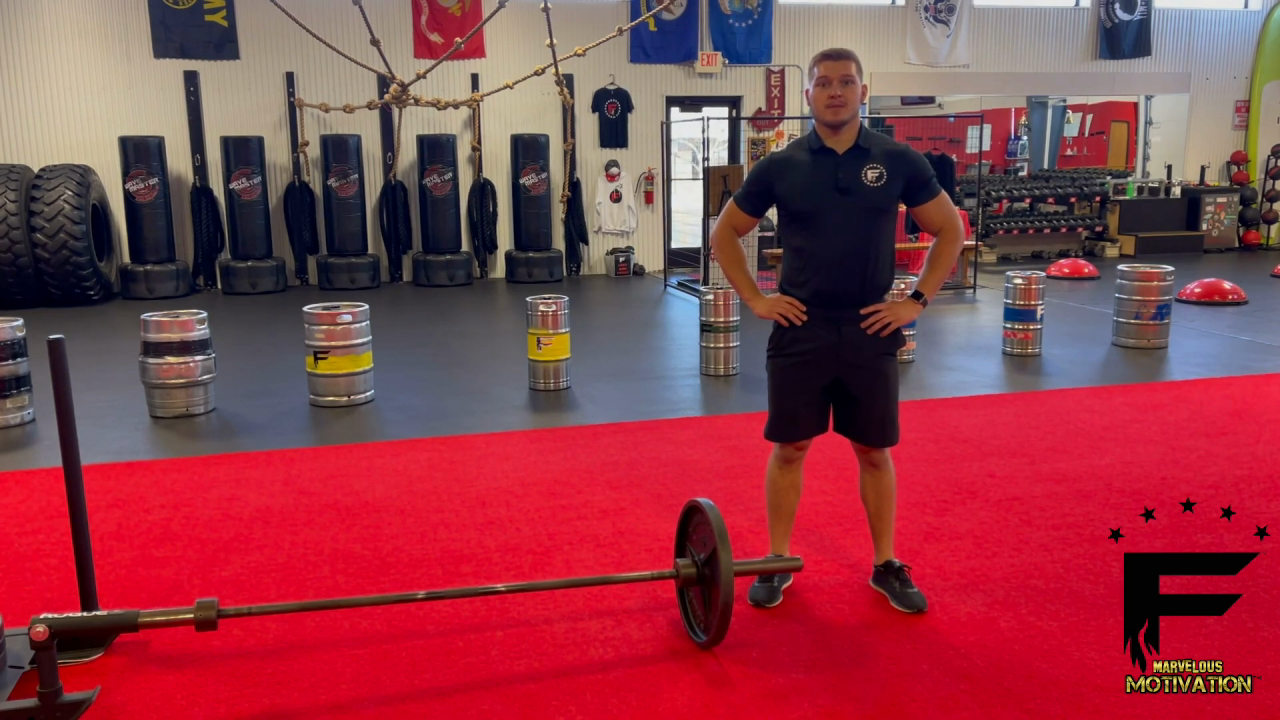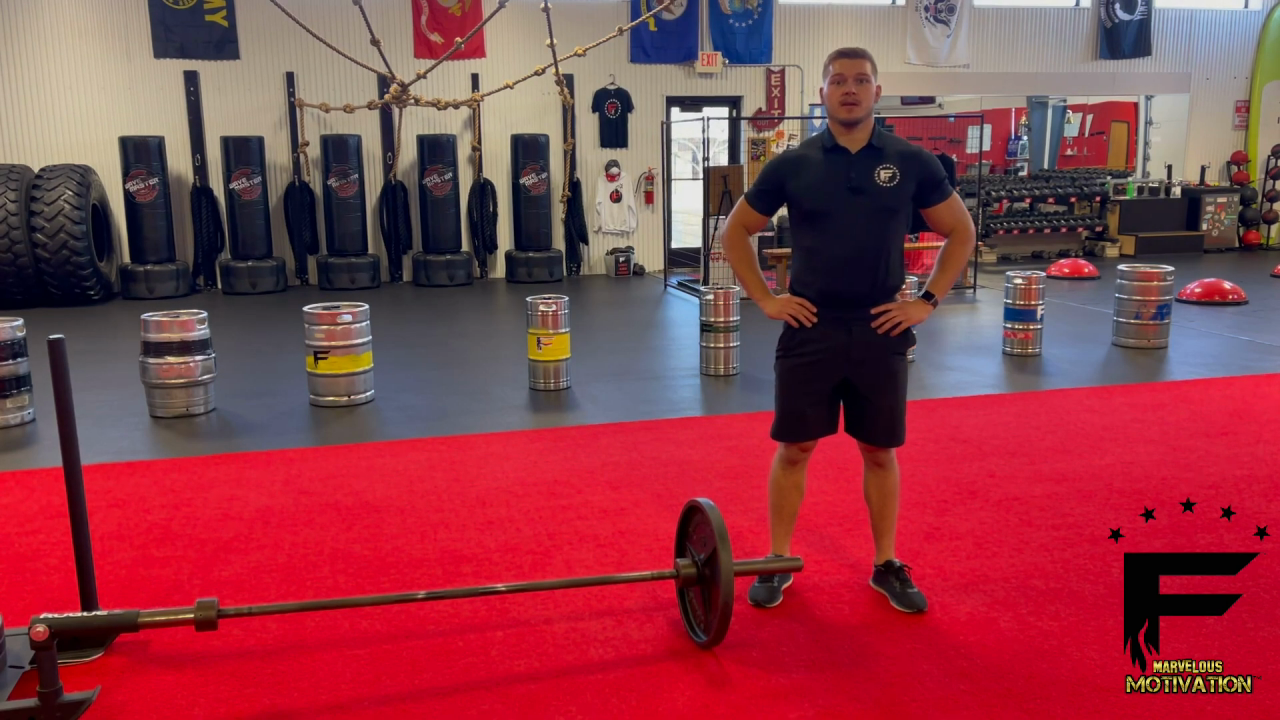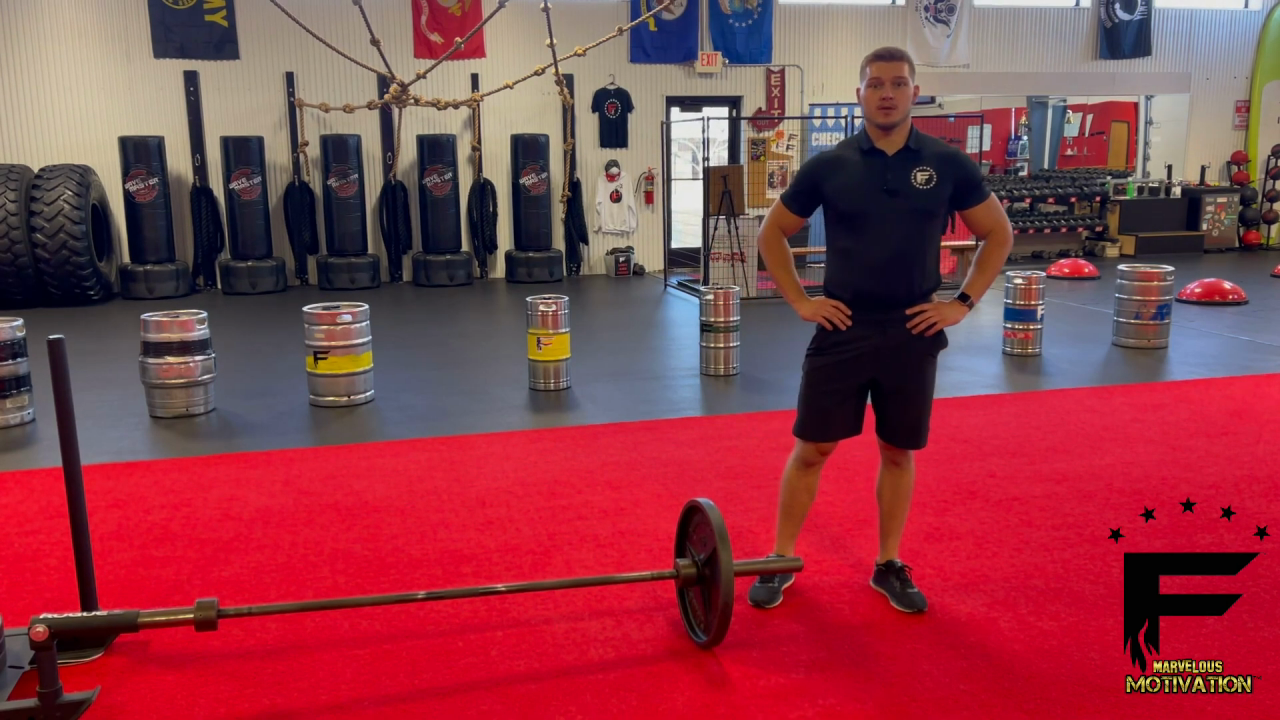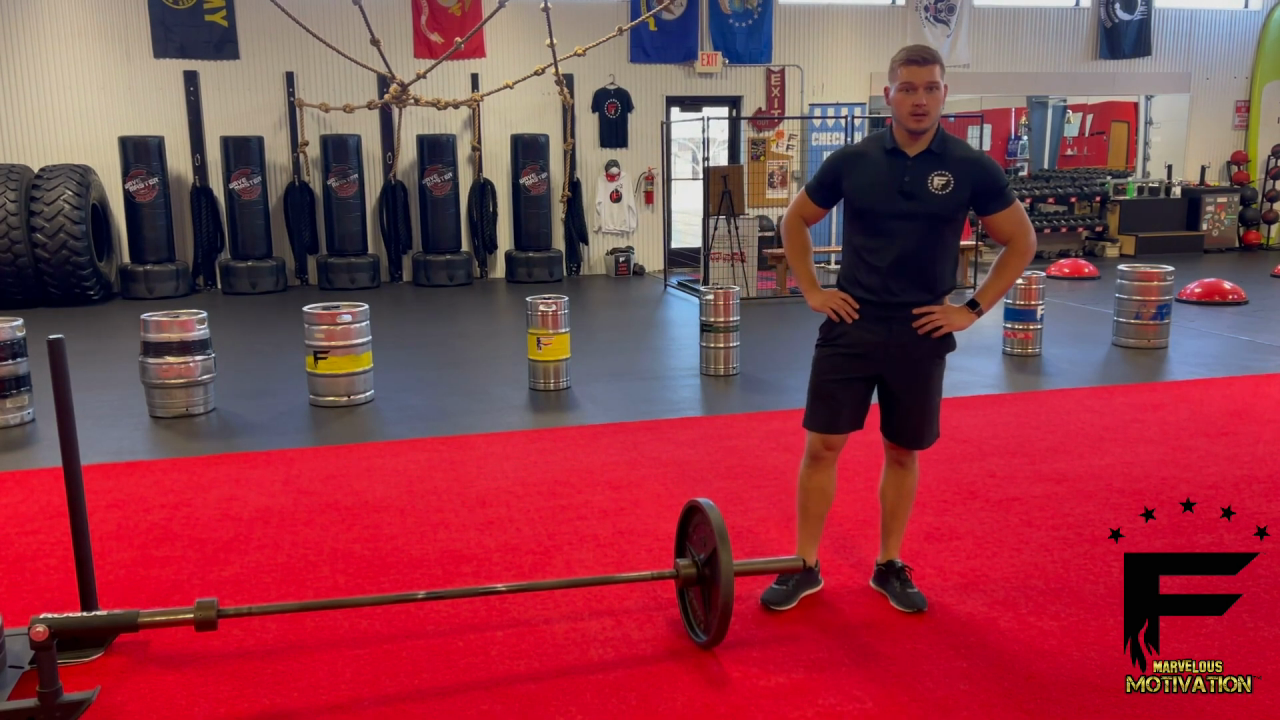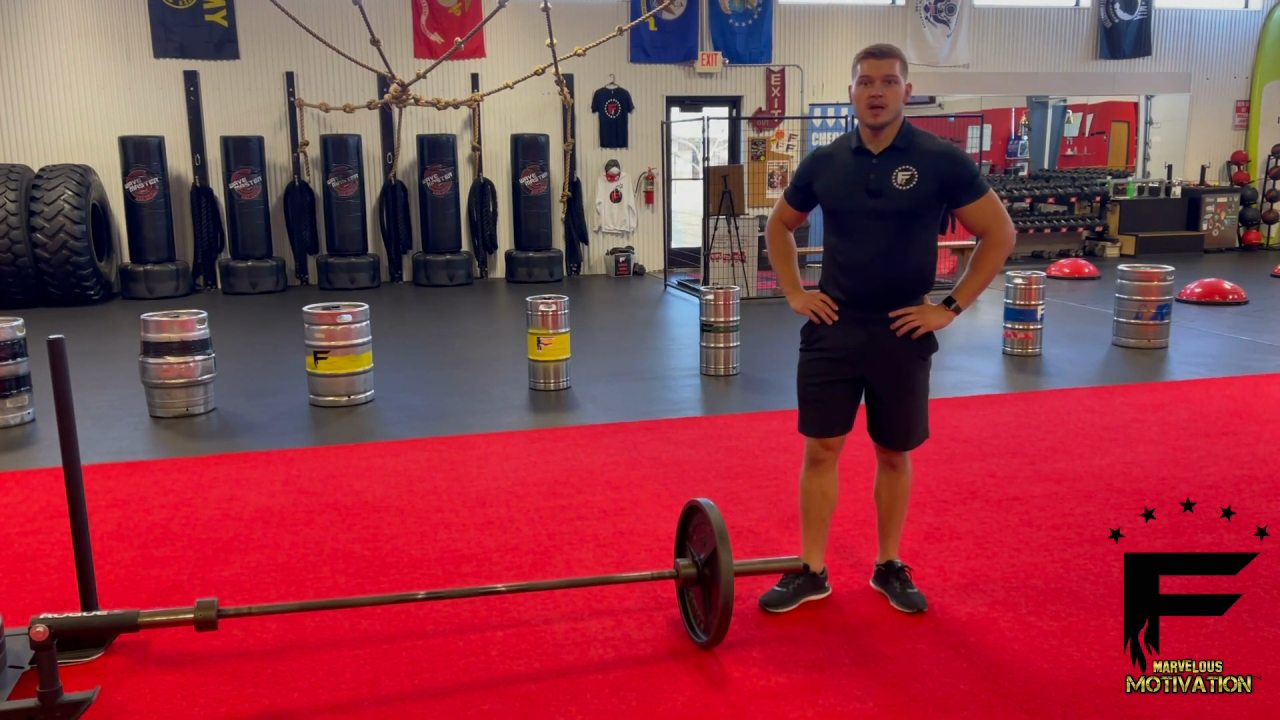
dt=0.5s
person 1, frame 1
left shoulder: (899, 161)
right shoulder: (780, 166)
left elbow: (950, 231)
right elbow: (725, 233)
left wrist: (918, 300)
right wrist: (754, 299)
left hip: (870, 331)
right hip: (800, 331)
left knee: (875, 451)
right knee: (789, 448)
left ankle: (886, 565)
right ankle: (777, 562)
person 1, frame 2
left shoulder: (911, 162)
right shoulder: (792, 165)
left elbow: (960, 232)
right elbow: (736, 232)
left wrist: (927, 300)
right wrist: (764, 298)
left hip: (880, 331)
right hip: (809, 331)
left knee: (880, 451)
right knee: (794, 448)
left ankle: (887, 564)
right ankle: (778, 562)
person 1, frame 3
left shoulder: (948, 163)
right shoulder: (829, 165)
left elbow: (998, 233)
right elbow: (772, 233)
left wrist: (962, 302)
right wrist: (800, 301)
left hip: (912, 334)
right hip: (842, 332)
left knee: (899, 452)
right knee: (812, 449)
left ankle: (888, 564)
right ankle: (782, 559)
person 1, frame 4
left shoulder: (972, 168)
right shoulder: (851, 160)
left elbow: (1021, 242)
right elbow: (795, 221)
left wrist: (973, 308)
right wrist: (811, 290)
left hip: (920, 334)
right hip: (849, 327)
left knee: (903, 452)
right knee: (822, 446)
left ankle: (889, 565)
right ankle: (806, 566)
person 1, frame 5
left shoulder: (941, 160)
right shoulder: (823, 162)
left elbow: (999, 233)
right elbow: (779, 226)
left wrist: (951, 306)
right wrist: (794, 292)
left hip: (900, 332)
right hip: (831, 330)
left knee: (895, 453)
right knee: (820, 449)
left ankle: (889, 566)
right ankle: (811, 570)
